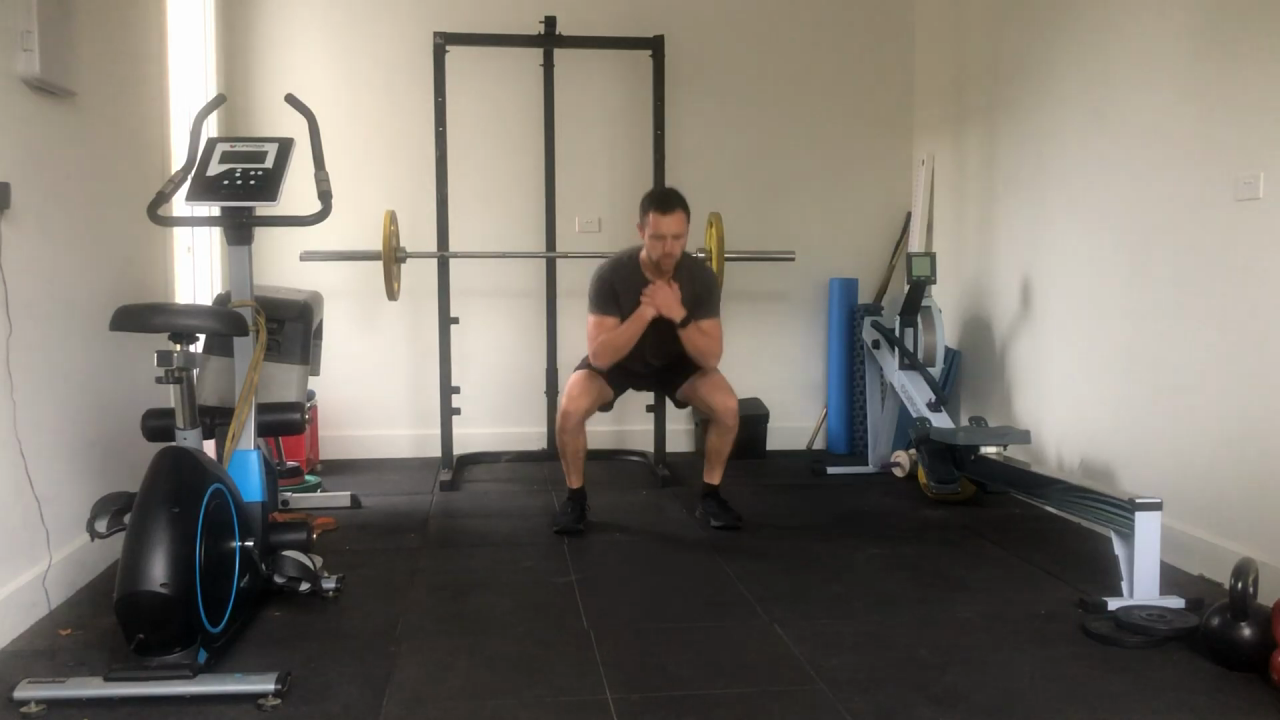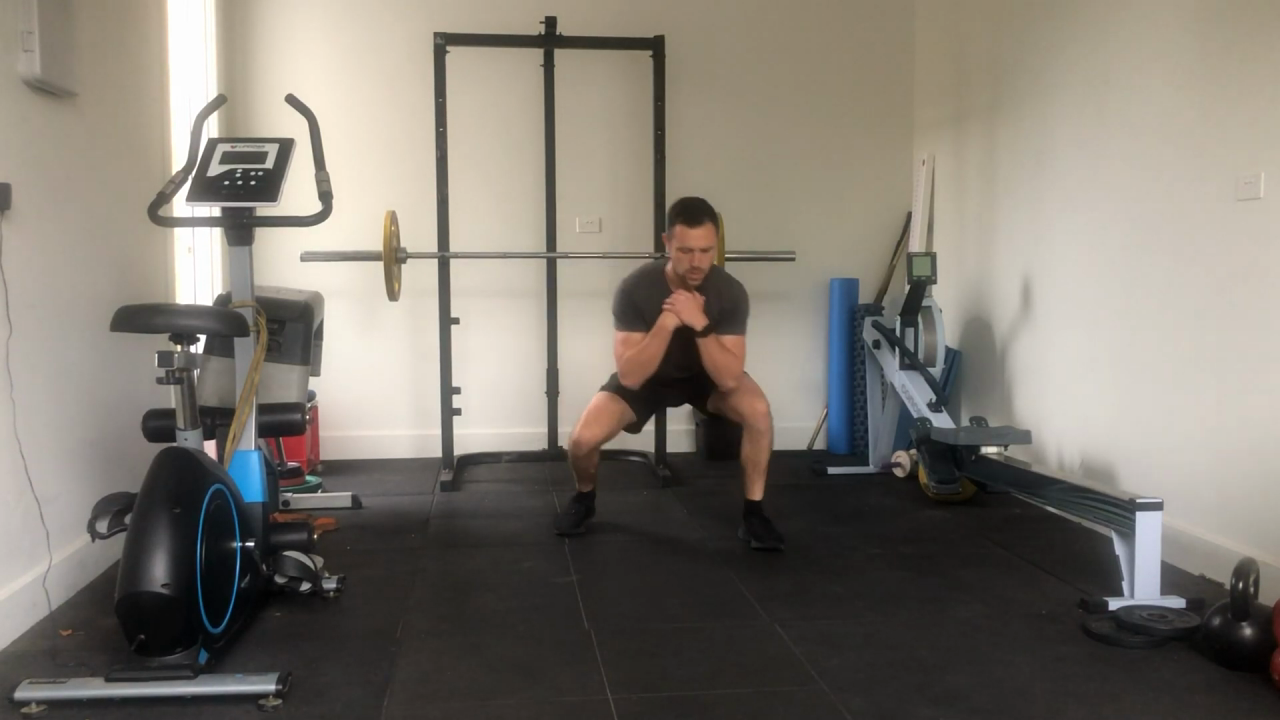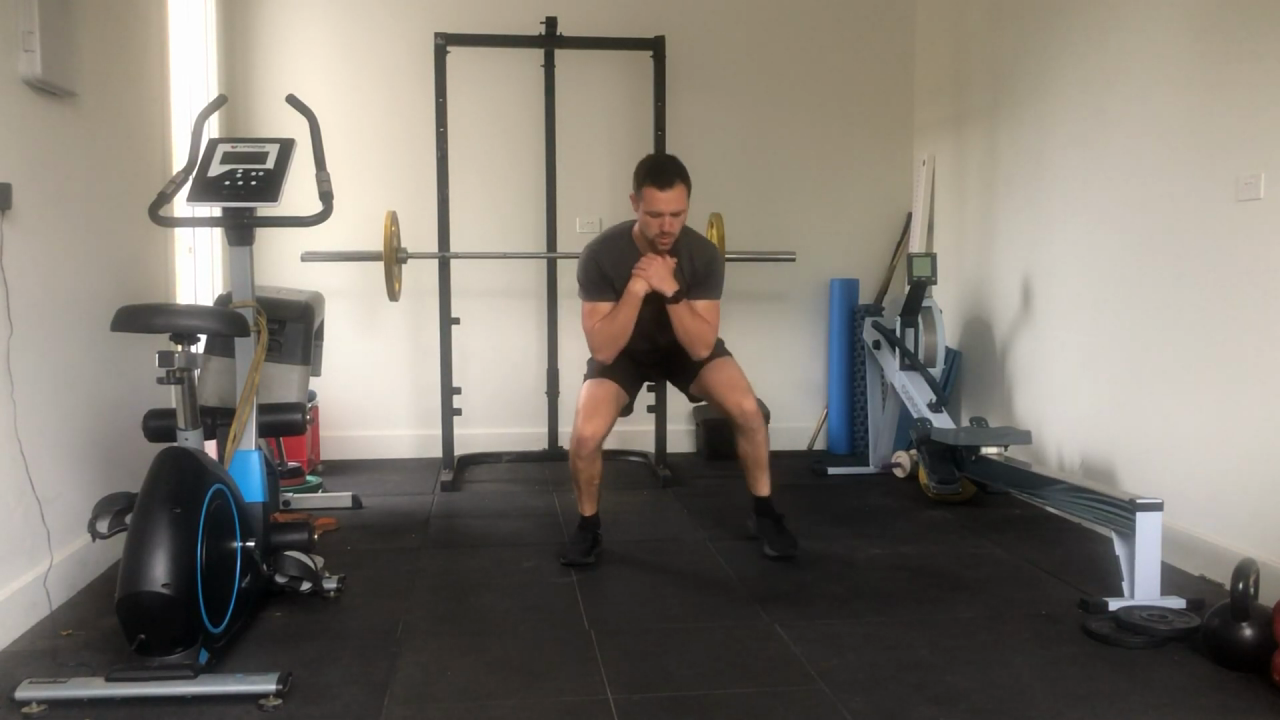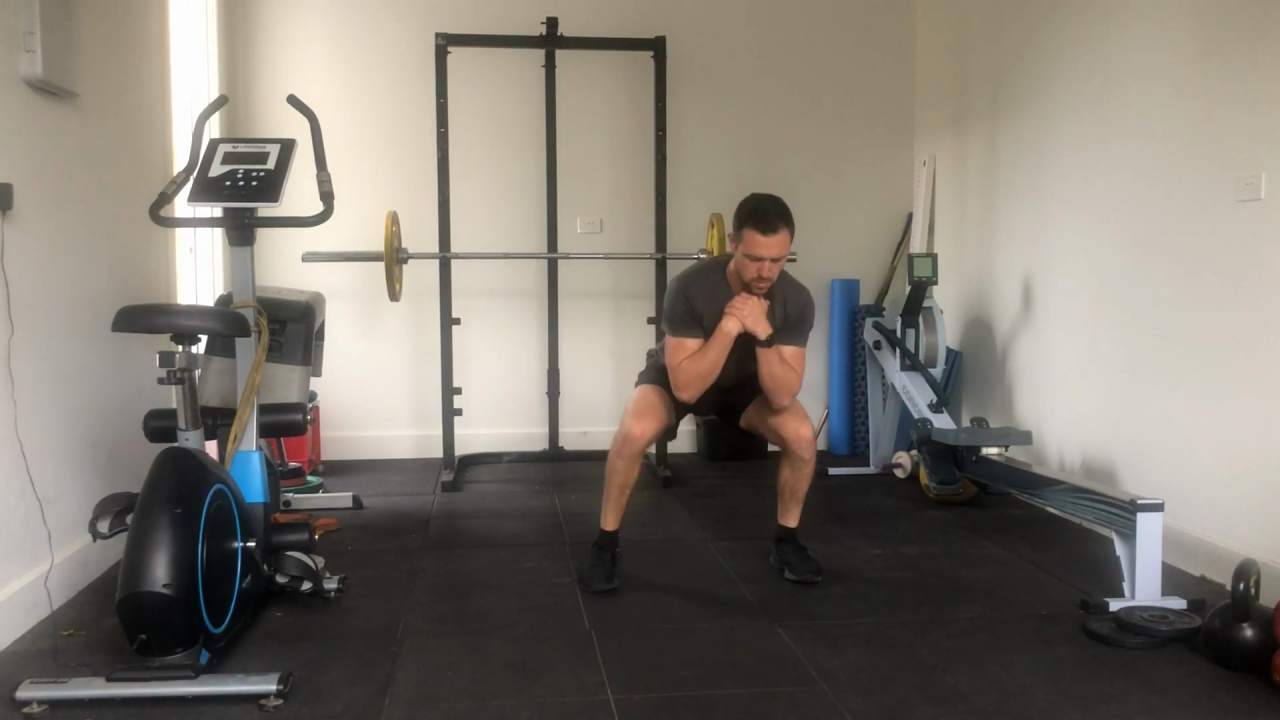
dt=1s
person 1, frame 1
left shoulder: (701, 278)
right shoulder: (611, 275)
left elbow: (711, 357)
right elbow: (599, 357)
left wrist: (680, 316)
right wrist: (645, 313)
left hip: (675, 361)
right hip: (618, 360)
left knee: (727, 408)
right knee: (570, 408)
left ankle: (710, 495)
right ankle: (576, 497)
person 1, frame 2
left shoulder: (730, 292)
right shoulder: (635, 290)
left elbow: (730, 378)
right elbow: (629, 376)
left wrist: (701, 325)
right wrist: (667, 322)
left hip: (703, 373)
right hip: (646, 374)
left knee: (757, 412)
right knee: (583, 439)
left ankle: (753, 514)
right ankle: (584, 499)
person 1, frame 3
left shoulder: (703, 254)
right shoulder: (600, 255)
left elbow: (703, 347)
right elbow: (602, 351)
left wrist: (670, 290)
right wrist: (635, 288)
left hip: (684, 343)
right hip: (623, 350)
left knee: (747, 409)
right knee: (586, 436)
left ankle: (763, 509)
right ankle: (588, 525)
person 1, frame 4
left shoulder: (796, 300)
right shoulder: (690, 287)
left elbow: (783, 397)
right elbow: (685, 388)
left wrist: (763, 332)
right wrist: (728, 327)
left hip: (745, 380)
right hip: (676, 373)
left knee: (802, 437)
right knee: (634, 433)
left ankle: (786, 541)
right ankle: (606, 544)
